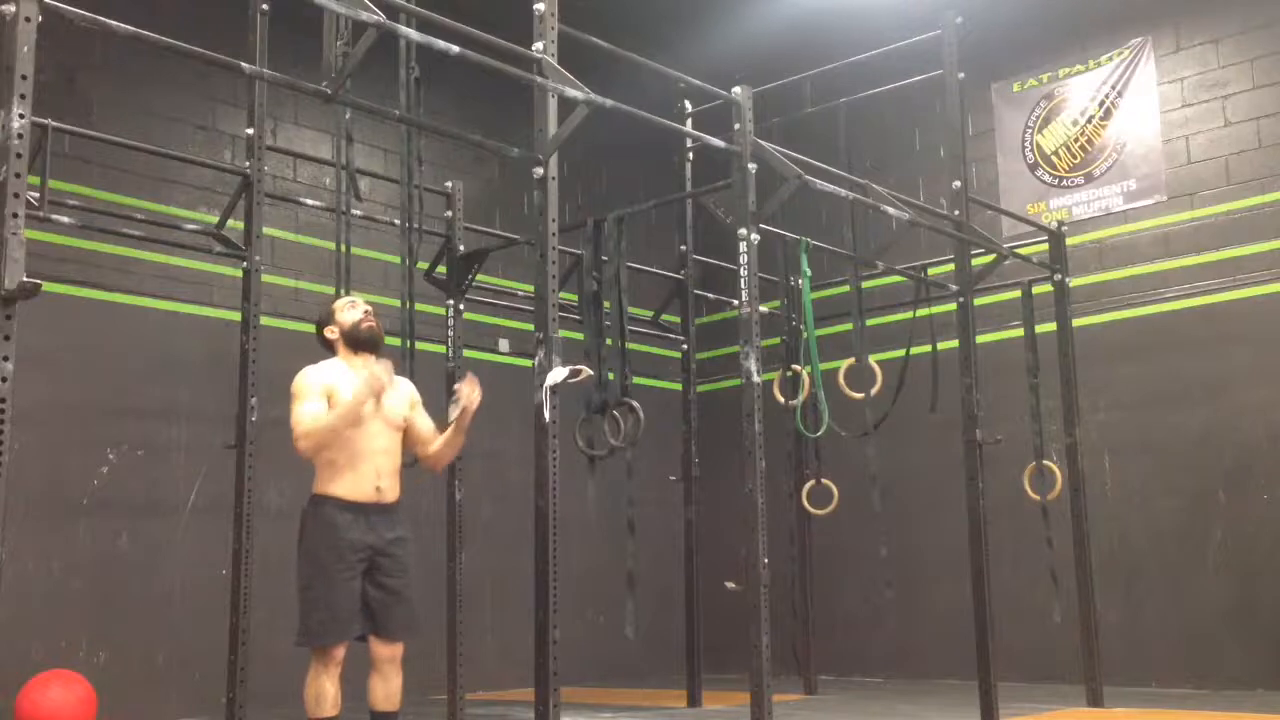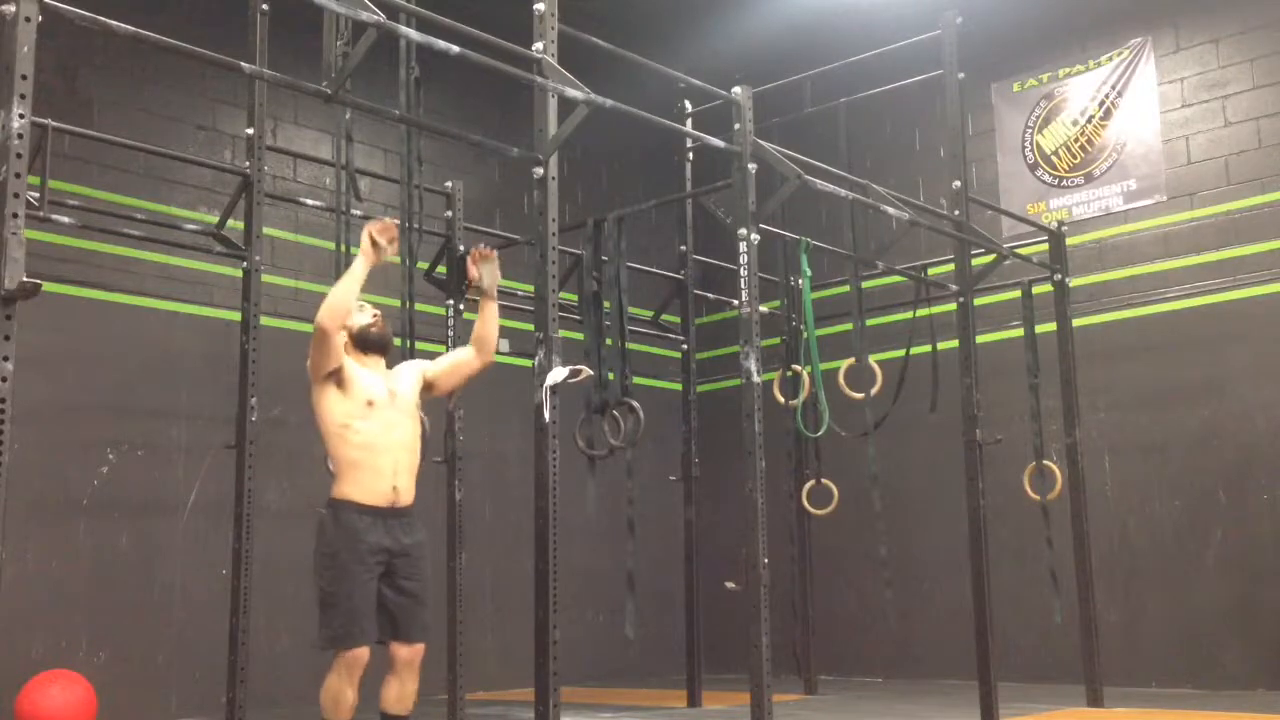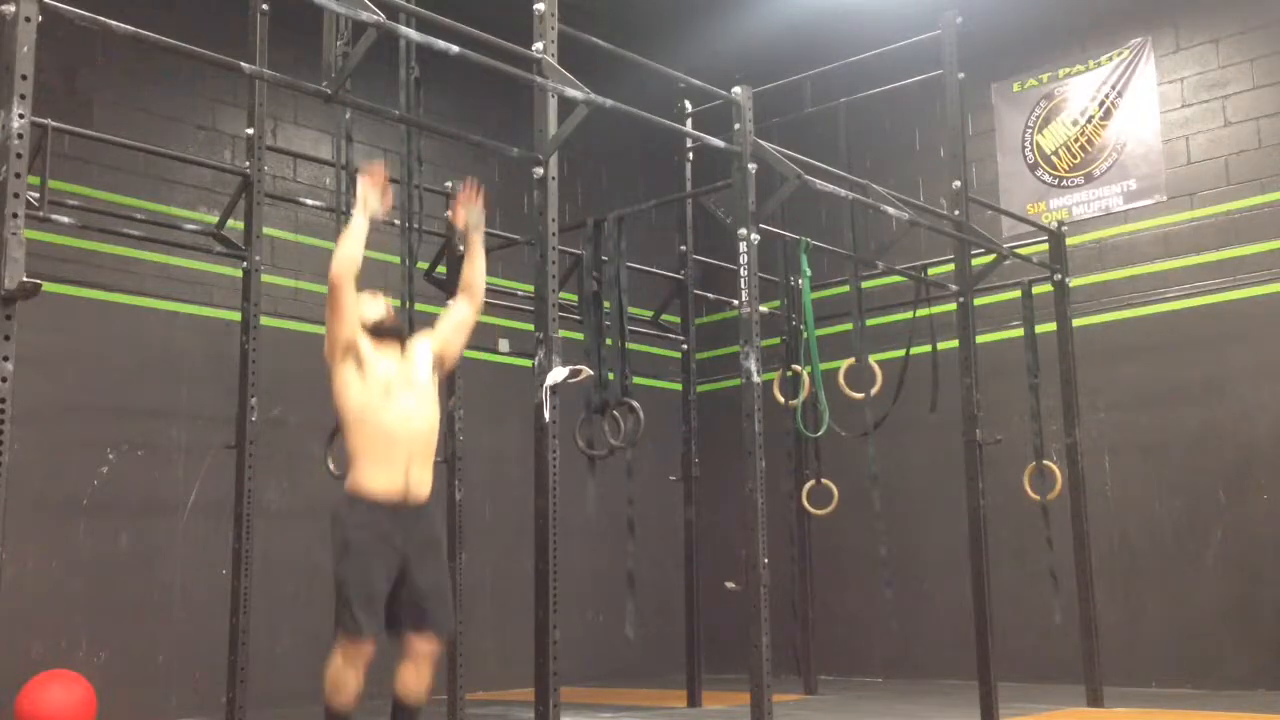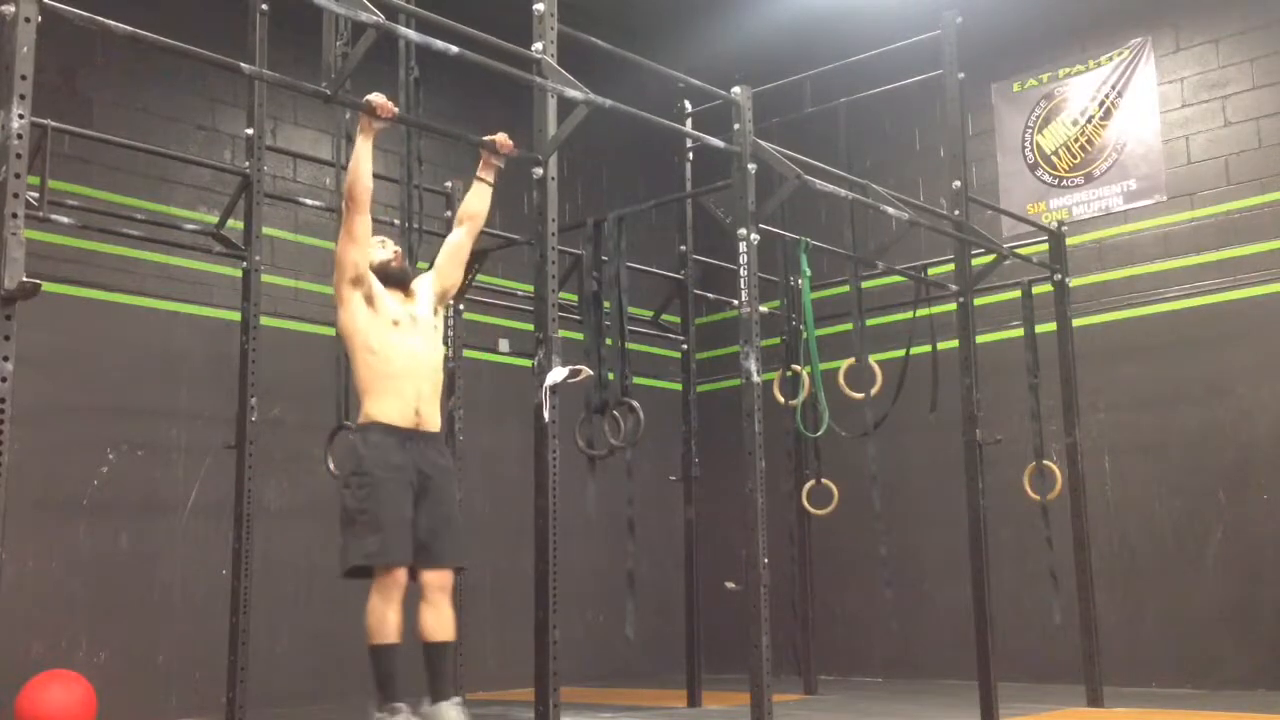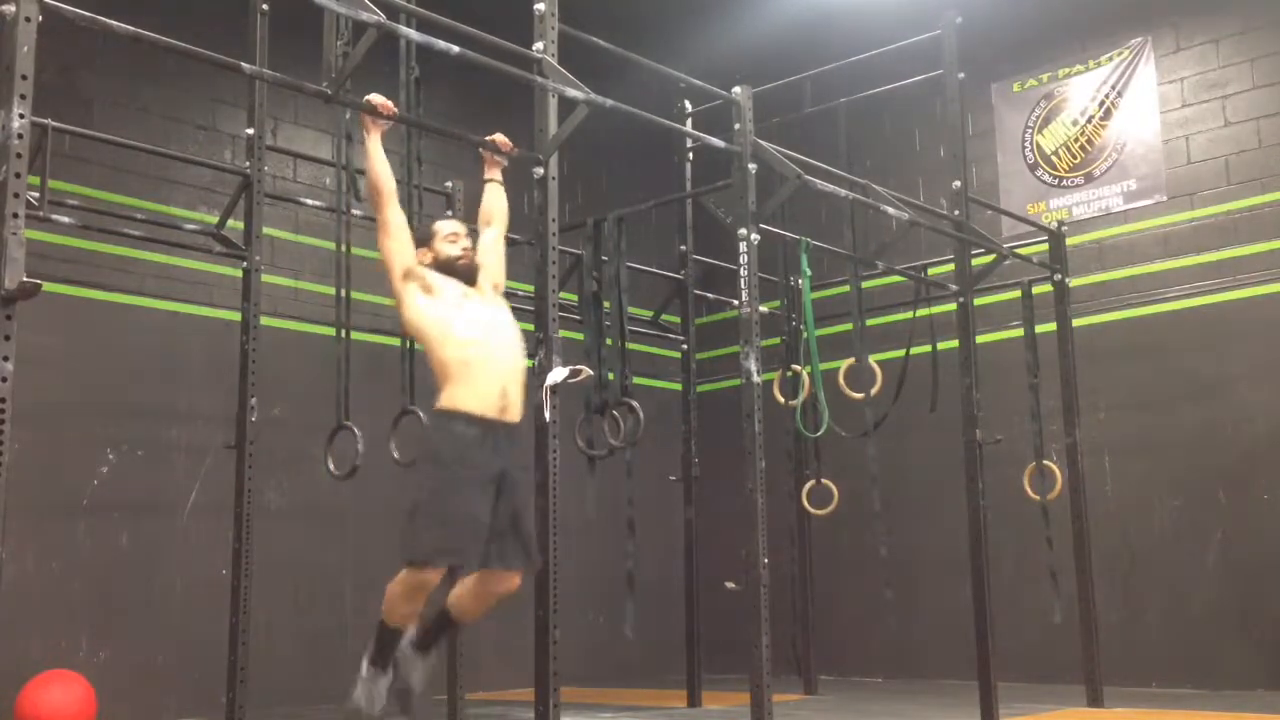
dt=0.4s
person 1, frame 1
left shoulder: (404, 389)
right shoulder: (316, 377)
left elbow: (435, 458)
right elbow: (306, 442)
left wrist: (461, 419)
right wrist: (361, 397)
left hip: (389, 525)
right hip: (335, 522)
left knee: (389, 650)
right knee: (330, 651)
person 1, frame 2
left shoulder: (413, 375)
right shoulder: (332, 372)
left elbow: (483, 353)
right elbow: (325, 323)
left wrist: (486, 289)
right wrist: (365, 258)
left hip: (405, 530)
right hip: (352, 527)
left knee: (408, 654)
right knee: (352, 655)
person 1, frame 3
left shoulder: (425, 358)
right shoulder: (352, 358)
left elbow: (469, 300)
right elbow: (340, 282)
left wrist: (473, 233)
right wrist: (364, 213)
left hip: (420, 521)
right hip: (366, 519)
left knee: (425, 646)
right knee: (357, 644)
person 1, frame 4
left shoulder: (430, 294)
right shoulder: (358, 293)
left elbow: (467, 226)
right elbow: (355, 207)
left wrist: (487, 170)
right wrist: (367, 132)
left hip: (432, 451)
right hip: (380, 447)
left knee: (438, 582)
right knee: (390, 577)
person 1, frame 5
left shoulder: (487, 291)
right shoulder: (418, 286)
left elbow: (494, 227)
right elbow: (387, 203)
left wrist: (493, 170)
right wrist: (374, 135)
left hip: (507, 442)
right hip: (458, 435)
left knee: (505, 576)
right knee: (426, 569)
left ankle: (420, 645)
right ankle: (379, 662)
